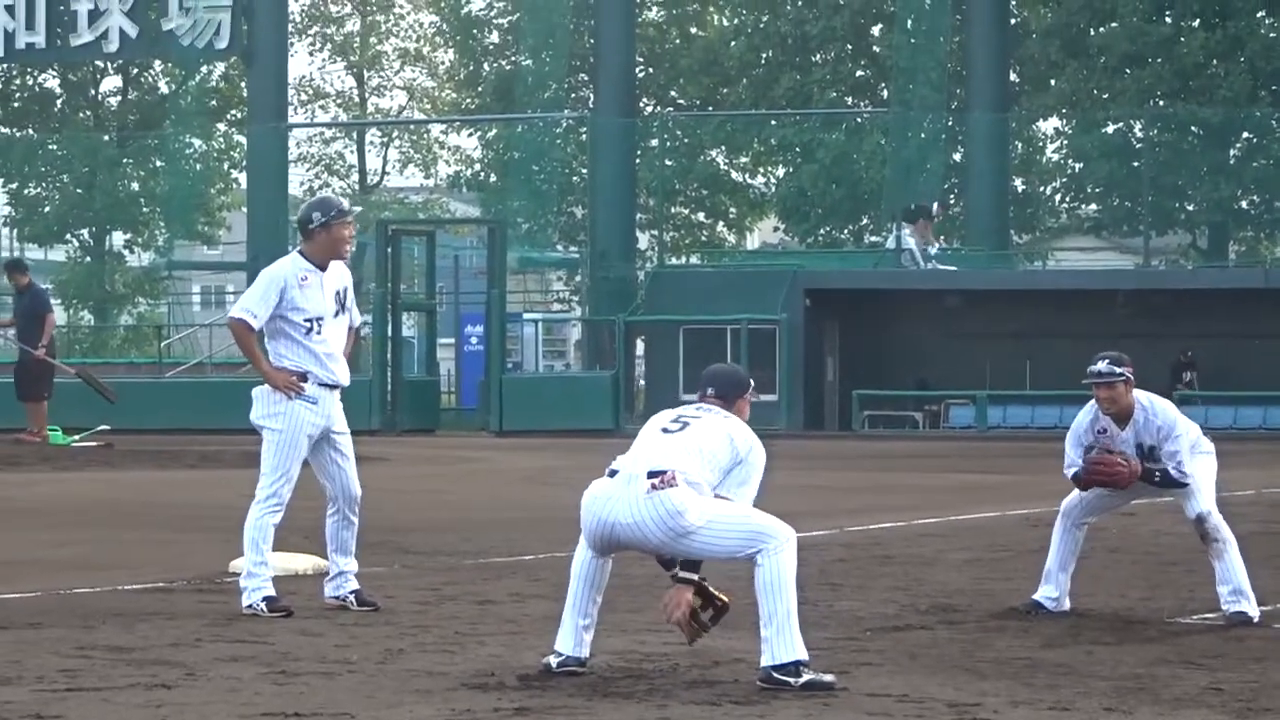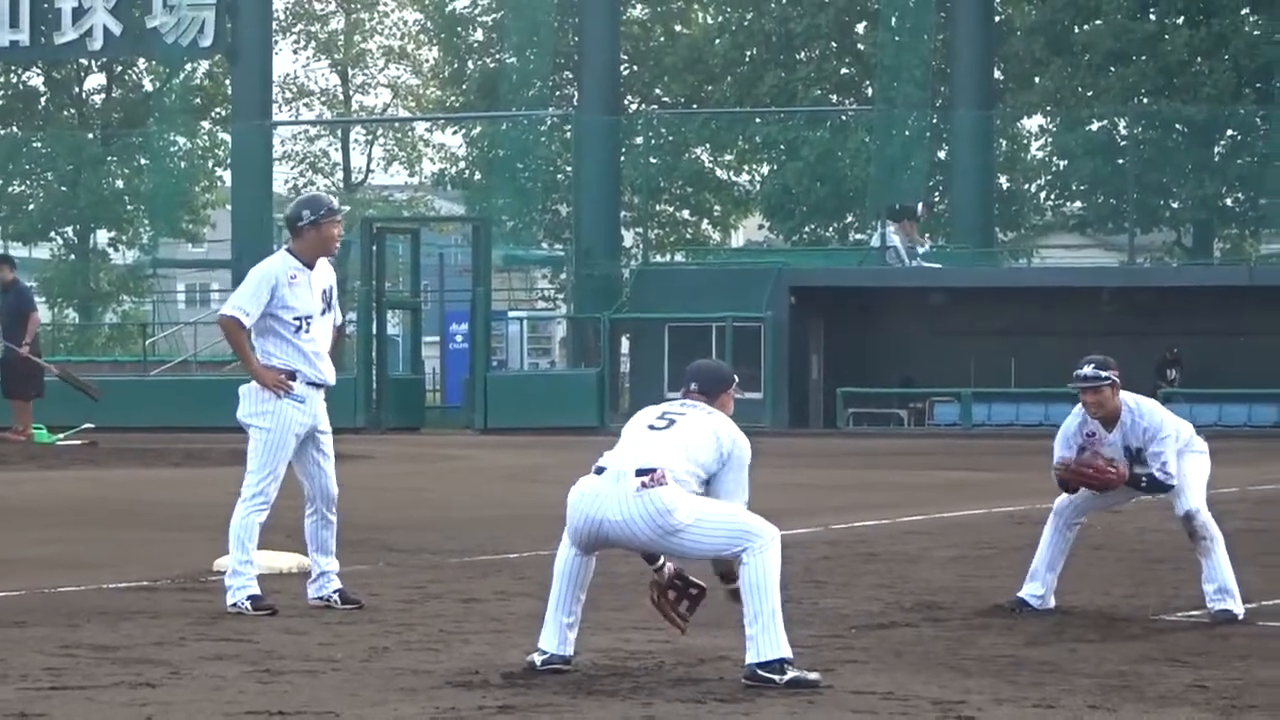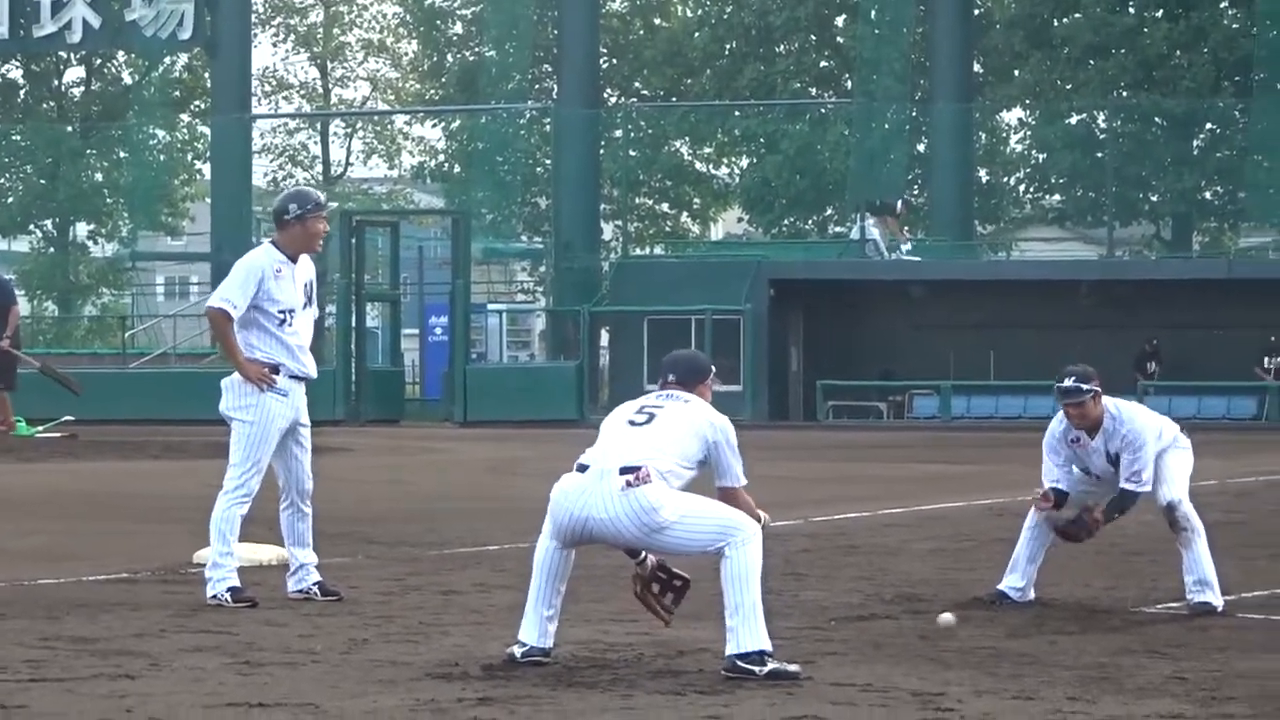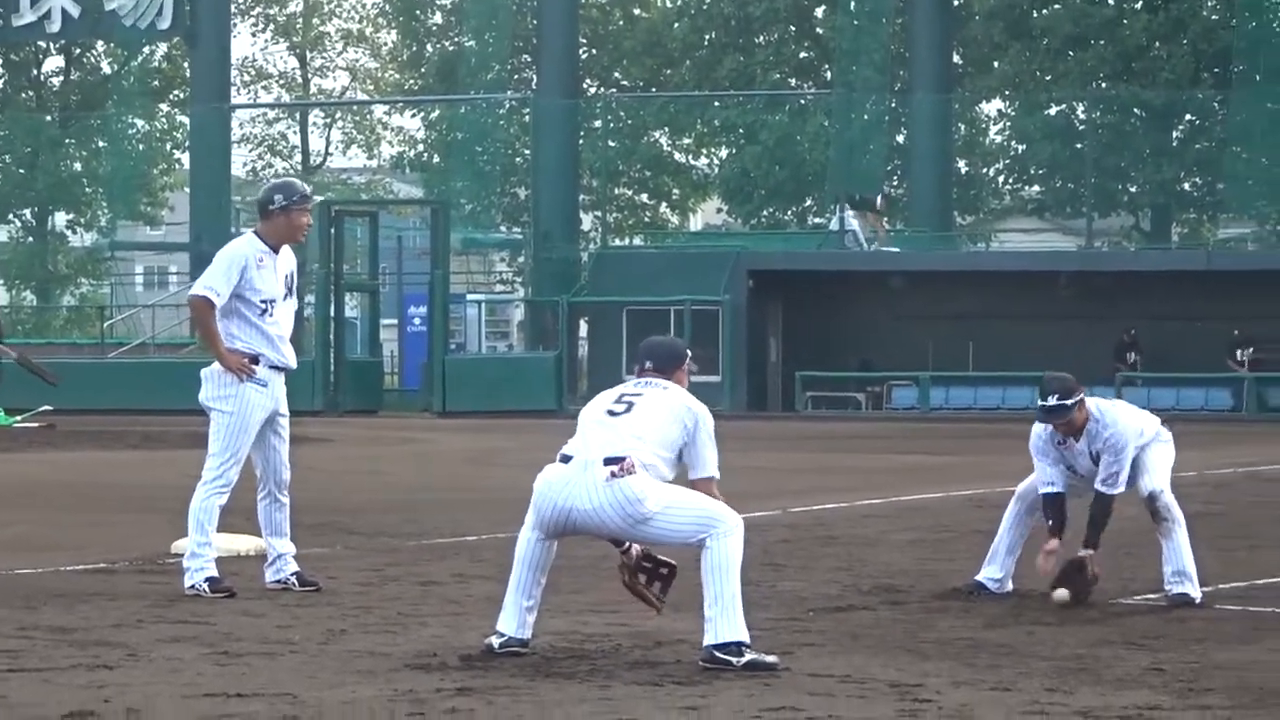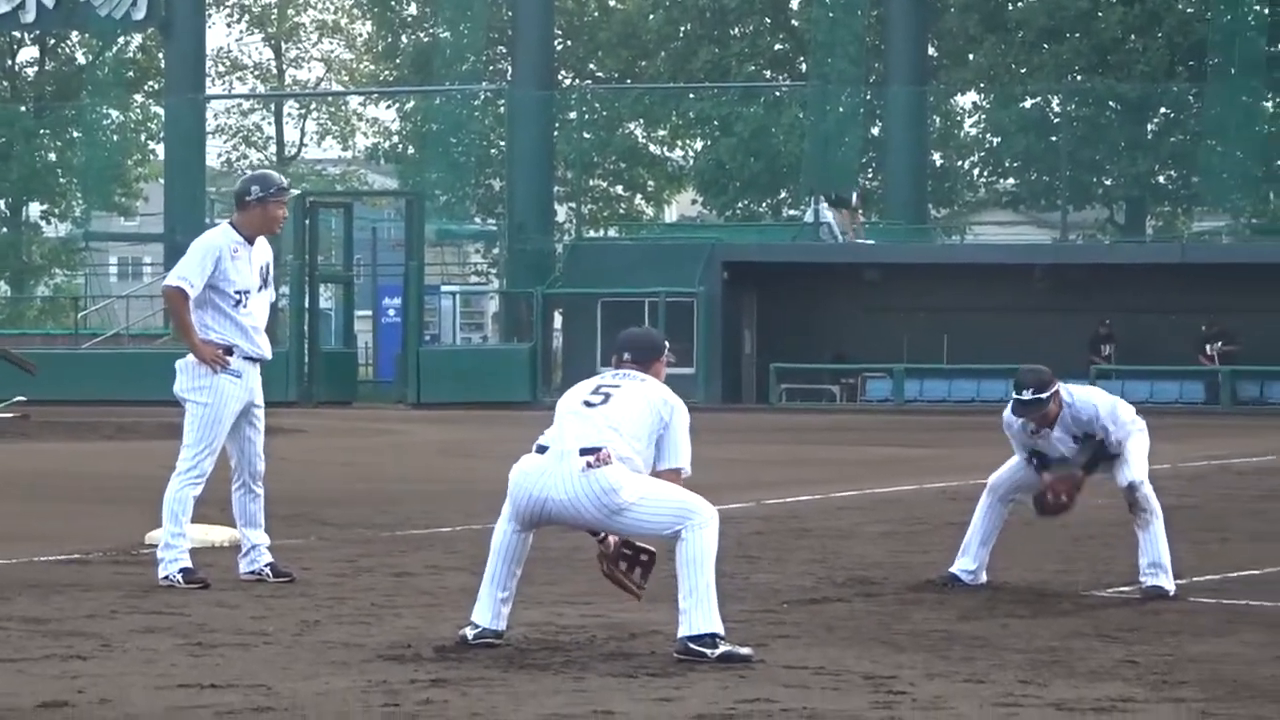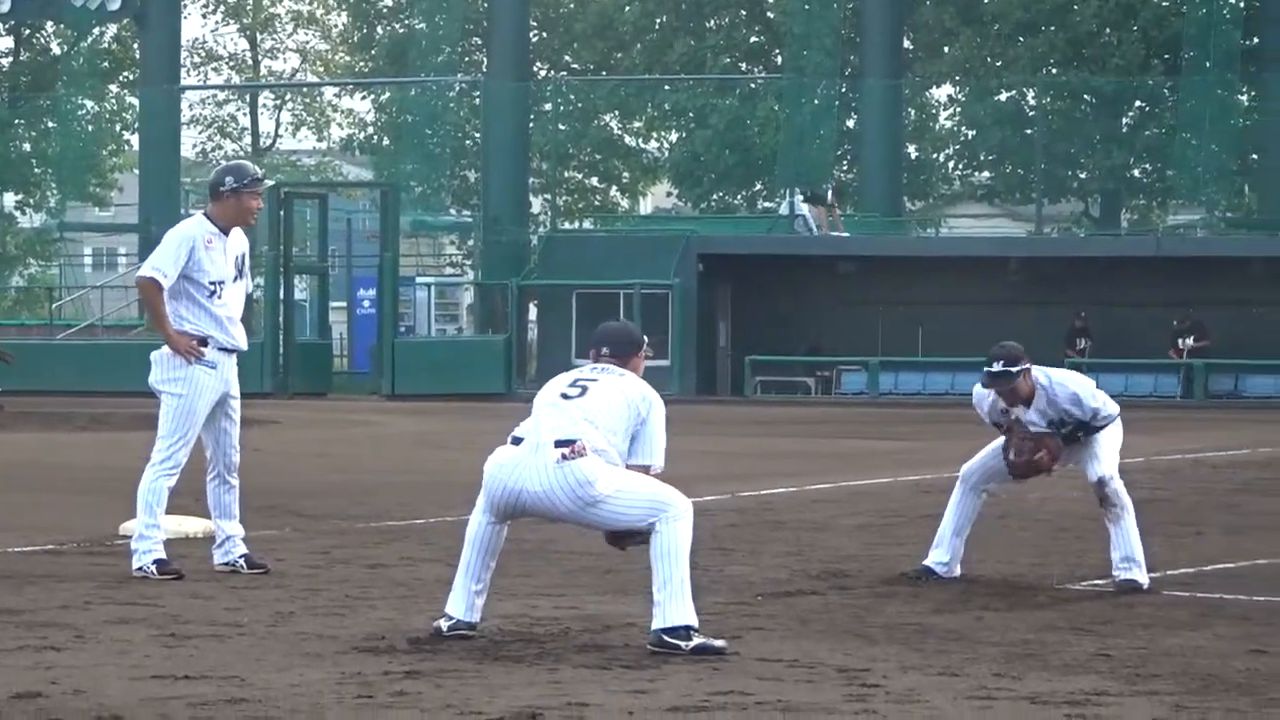
dt=0.2s
person 1, frame 1
left shoulder: (341, 274)
right shoulder: (282, 273)
right elbow: (239, 321)
right wrist: (267, 372)
left hip: (331, 399)
right hip: (294, 401)
left knee: (347, 494)
right knee: (272, 497)
left ankle: (342, 583)
right ankle: (256, 590)
person 1, frame 2
left shoulder: (325, 273)
right shoulder: (272, 271)
right elbow: (229, 318)
right wrist: (256, 370)
left hip: (315, 398)
right hip: (281, 399)
left knee: (324, 495)
right knee: (258, 495)
left ankle: (325, 584)
right ankle: (241, 589)
person 1, frame 3
left shoulder: (306, 267)
right shoulder: (258, 263)
right elbow: (217, 311)
right wrist: (241, 364)
left hip: (296, 391)
right hip: (263, 392)
left knee: (299, 489)
right knee: (240, 487)
left ankle: (304, 576)
right ankle: (221, 581)
person 1, frame 4
left shoulder: (287, 258)
right shoulder: (240, 253)
right elbow: (199, 299)
right wrist: (221, 354)
left hip: (275, 381)
right hip: (243, 382)
left knee: (277, 479)
right knee: (219, 477)
left ankle: (282, 567)
right ankle: (199, 571)
person 1, frame 5
left shoulder: (262, 249)
right shoulder: (215, 243)
right elbow: (173, 289)
right wrist: (195, 345)
left hip: (251, 371)
right hip: (218, 373)
left knee: (251, 470)
right knee: (193, 468)
left ankle: (256, 557)
right ankle: (173, 561)
person 1, frame 6
left shoulder: (239, 240)
right shoulder: (189, 234)
right elbow: (147, 280)
right wrist: (169, 335)
left hip: (227, 363)
right hip: (193, 364)
left knee: (226, 462)
right knee: (168, 459)
left ankle: (230, 549)
right ankle: (147, 554)
person 2, frame 1
left shoulder: (662, 418)
right shoulder: (746, 439)
right elbow: (717, 515)
left wrist: (675, 571)
right wrist: (685, 580)
left hip: (602, 501)
right hip: (662, 504)
left knee: (594, 543)
right knee: (777, 539)
left ankle: (569, 652)
right ankle: (783, 665)
person 2, frame 2
left shoulder: (645, 415)
right shoulder: (730, 433)
right elbow: (724, 520)
left wrist: (657, 564)
right wrist: (734, 585)
left hip: (590, 499)
right hip: (651, 503)
left knee: (577, 541)
right knee: (762, 538)
left ankle: (553, 650)
right ankle: (767, 663)
person 2, frame 3
left shoulder: (623, 409)
right shoulder: (712, 419)
right elbow: (731, 496)
left wrist: (638, 556)
right wrist: (756, 516)
left hip: (574, 496)
right hip: (635, 500)
left knee: (555, 535)
right knee: (743, 533)
left ankle: (532, 642)
right ankle: (748, 655)
person 2, frame 4
left shoulder: (601, 399)
right shoulder: (690, 406)
right elbow: (703, 489)
left wrist: (623, 544)
left hip: (558, 486)
right hip: (619, 491)
left knee: (538, 526)
right knee: (725, 525)
left ankle: (511, 633)
right ankle: (726, 646)
person 2, frame 5
left shoulder: (578, 390)
right shoulder: (666, 399)
right elbow: (668, 482)
left wrist: (600, 532)
left hip: (535, 477)
right hip: (594, 481)
left knee: (514, 519)
right knee: (699, 517)
left ankle: (485, 624)
right ankle: (700, 637)
person 2, frame 6
left shoulder: (556, 382)
right shoulder: (644, 394)
right elbow: (637, 478)
left hip: (509, 469)
right hip: (569, 473)
left knee: (490, 510)
right knee: (674, 509)
left ankle: (460, 616)
right ankle: (674, 630)
person 3, frame 1
left shoulder: (1162, 414)
right shoulder: (1086, 421)
left elbow: (1180, 477)
right elbow: (1077, 479)
left wrist: (1138, 471)
left hip: (1189, 456)
left knee: (1204, 514)
right knee: (1071, 510)
left ankle: (1240, 605)
right ankle: (1051, 598)
person 3, frame 2
left shoulder: (1150, 417)
right shoulder: (1075, 425)
left elbow: (1166, 481)
right elbow: (1071, 484)
left wrist: (1128, 479)
left hip: (1182, 454)
left knee: (1192, 511)
right knee: (1064, 509)
left ankle: (1225, 602)
right ankle: (1036, 595)
person 3, frame 3
left shoulder: (1132, 423)
right shoulder: (1058, 430)
left elbow: (1133, 488)
right elbow: (1059, 485)
left wrist: (1104, 518)
right wrist: (1051, 501)
left hip: (1165, 451)
right hip: (1103, 467)
left knee: (1174, 502)
right knee: (1045, 503)
left ankle: (1204, 594)
right ankle: (1015, 587)
person 3, frame 4
left shoulder: (1114, 423)
right shoulder: (1042, 433)
left elbow: (1108, 490)
right elbow: (1052, 490)
left wrist: (1092, 545)
right wrist: (1053, 537)
right hip: (1085, 462)
left knee: (1156, 493)
right knee: (1026, 495)
left ankle: (1182, 587)
right ankle: (993, 579)
person 3, frame 5
left shoulder: (1090, 405)
right shoulder: (1014, 420)
left elbow: (1117, 443)
right elbow: (1031, 452)
left wrist: (1081, 475)
right wrist: (1044, 474)
left hip: (1118, 438)
right hip: (1060, 448)
left knee: (1135, 484)
right knee: (999, 486)
left ankle: (1157, 579)
right ankle: (967, 571)
person 3, frame 6
left shoulder: (1066, 388)
right shoulder: (984, 397)
left elbow: (1108, 413)
left wrist: (1064, 441)
left hip: (1091, 430)
left knee: (1104, 478)
right knee: (972, 476)
left ankle: (1131, 572)
right ankle: (941, 564)
